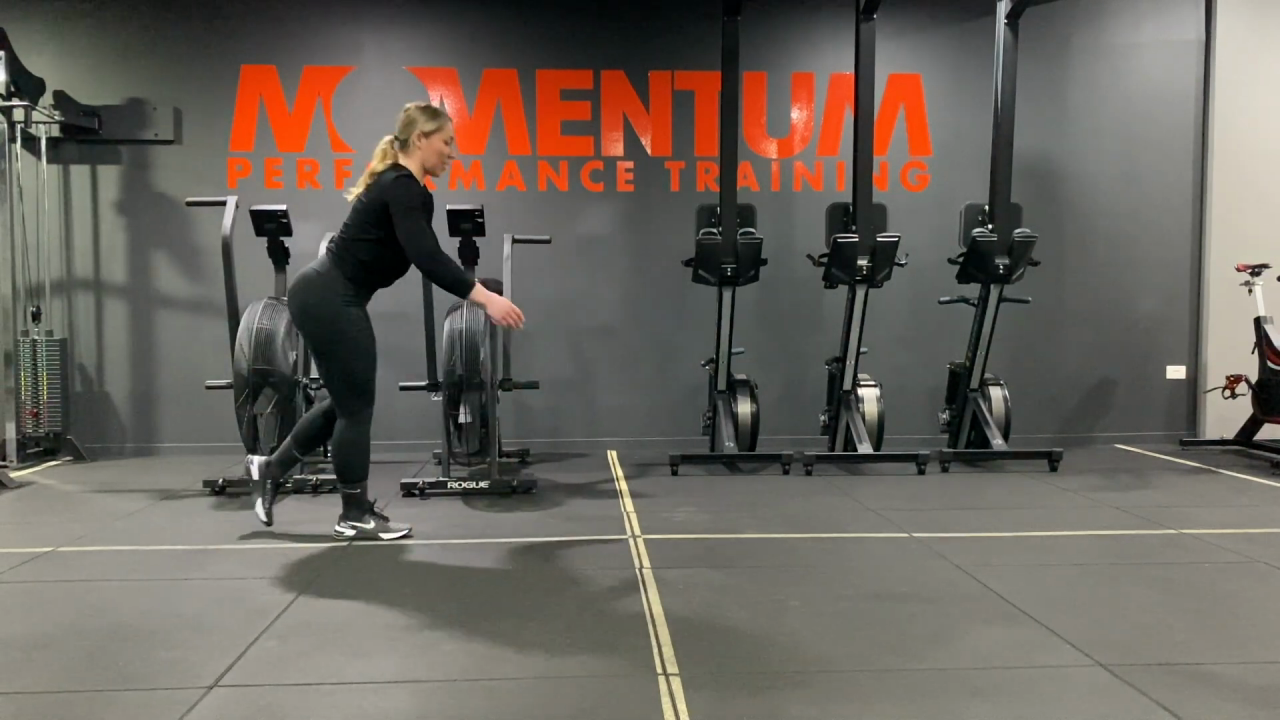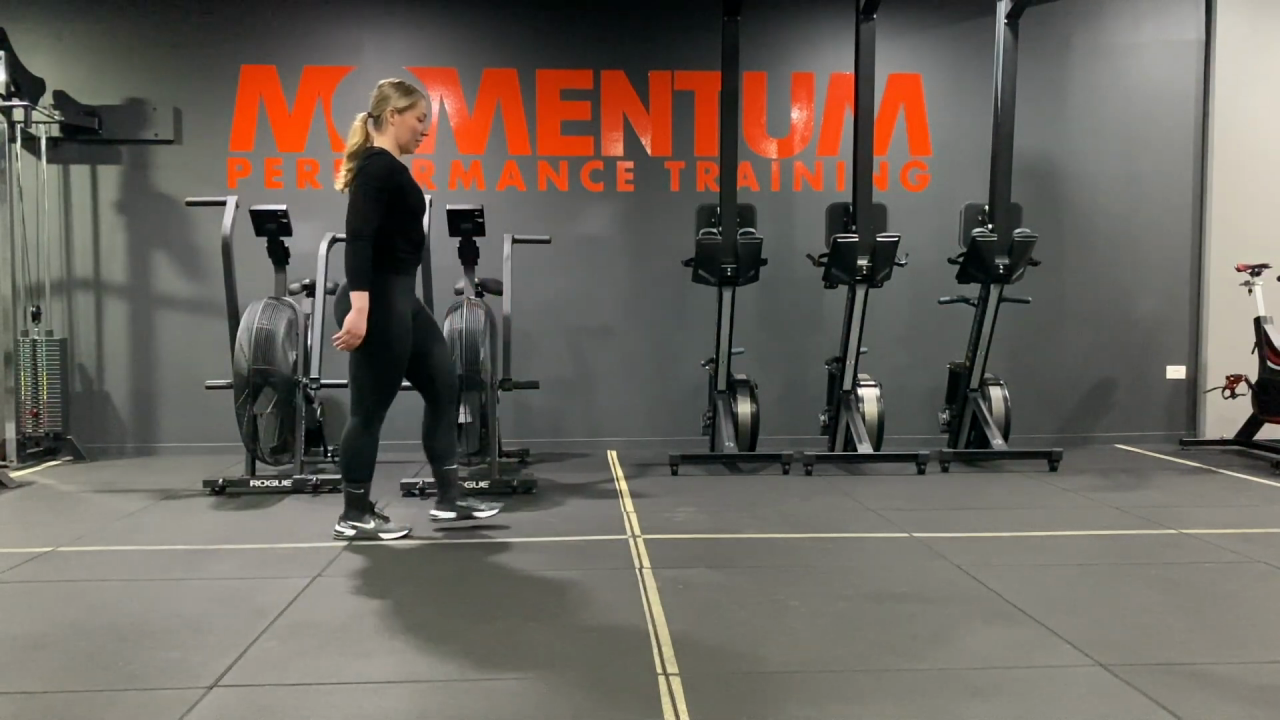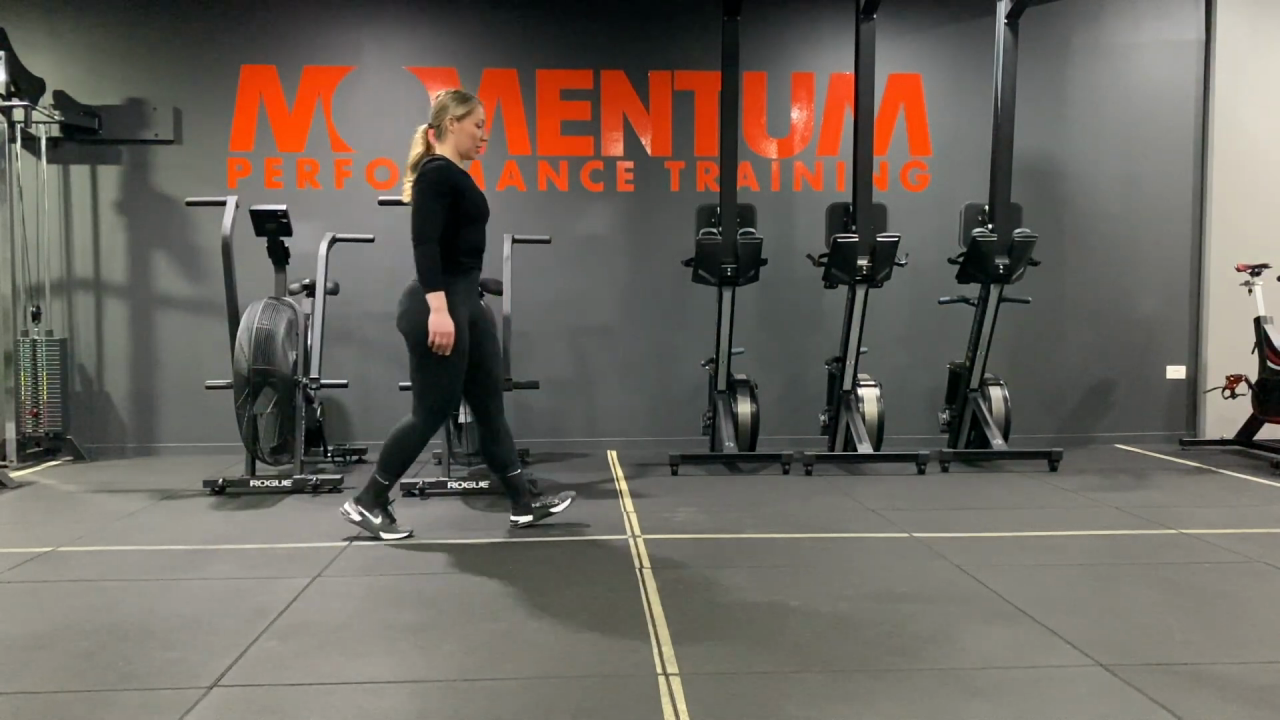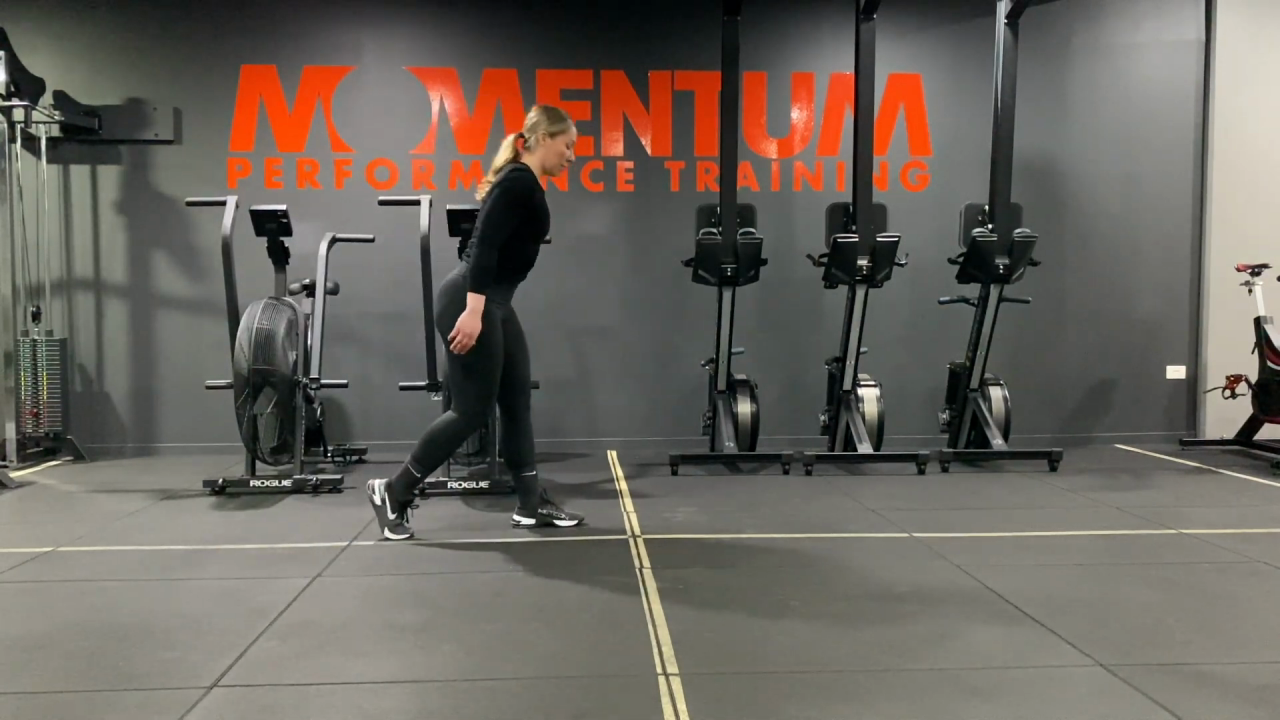
dt=0.5s
person 1, frame 1
left shoulder: (398, 184)
right shoulder: (404, 188)
left elbow: (423, 252)
right elbow: (427, 254)
left wrist: (477, 293)
right wrist: (483, 298)
left hip: (335, 298)
right hip: (328, 300)
left knee: (348, 399)
right knee: (355, 404)
left ankle: (273, 467)
right ankle: (355, 515)
person 1, frame 2
left shoulder: (389, 168)
right shoulder: (376, 167)
right elbow: (359, 238)
right wrist: (359, 307)
left hip: (400, 299)
right hip: (379, 302)
left knee: (444, 389)
right knee: (370, 408)
left ankle: (448, 497)
right ankle: (355, 515)
person 1, frame 3
left shoulder: (455, 175)
right shoulder: (436, 173)
right elbow: (425, 245)
right wrist: (438, 310)
left hip: (465, 303)
right hip: (438, 307)
left knee: (489, 404)
right knee: (432, 410)
left ankle: (523, 501)
right ankle: (367, 503)
person 1, frame 4
left shoulder: (525, 183)
right shoulder: (518, 182)
right elbow: (486, 245)
right wrist: (473, 310)
left hip: (494, 302)
right hip: (474, 302)
left knee: (517, 402)
right knee: (471, 409)
left ankle: (531, 503)
right ankle: (394, 492)
